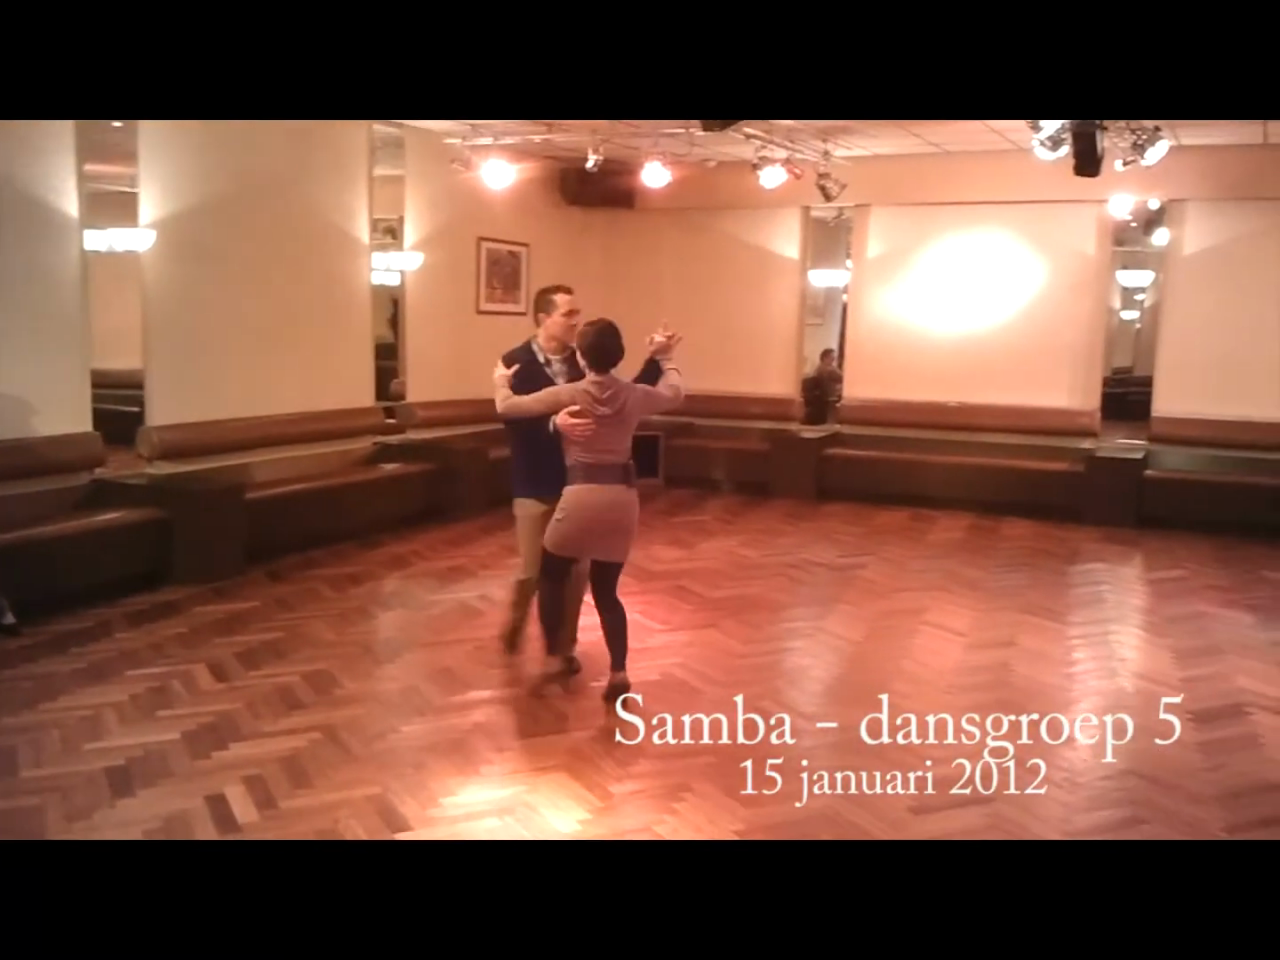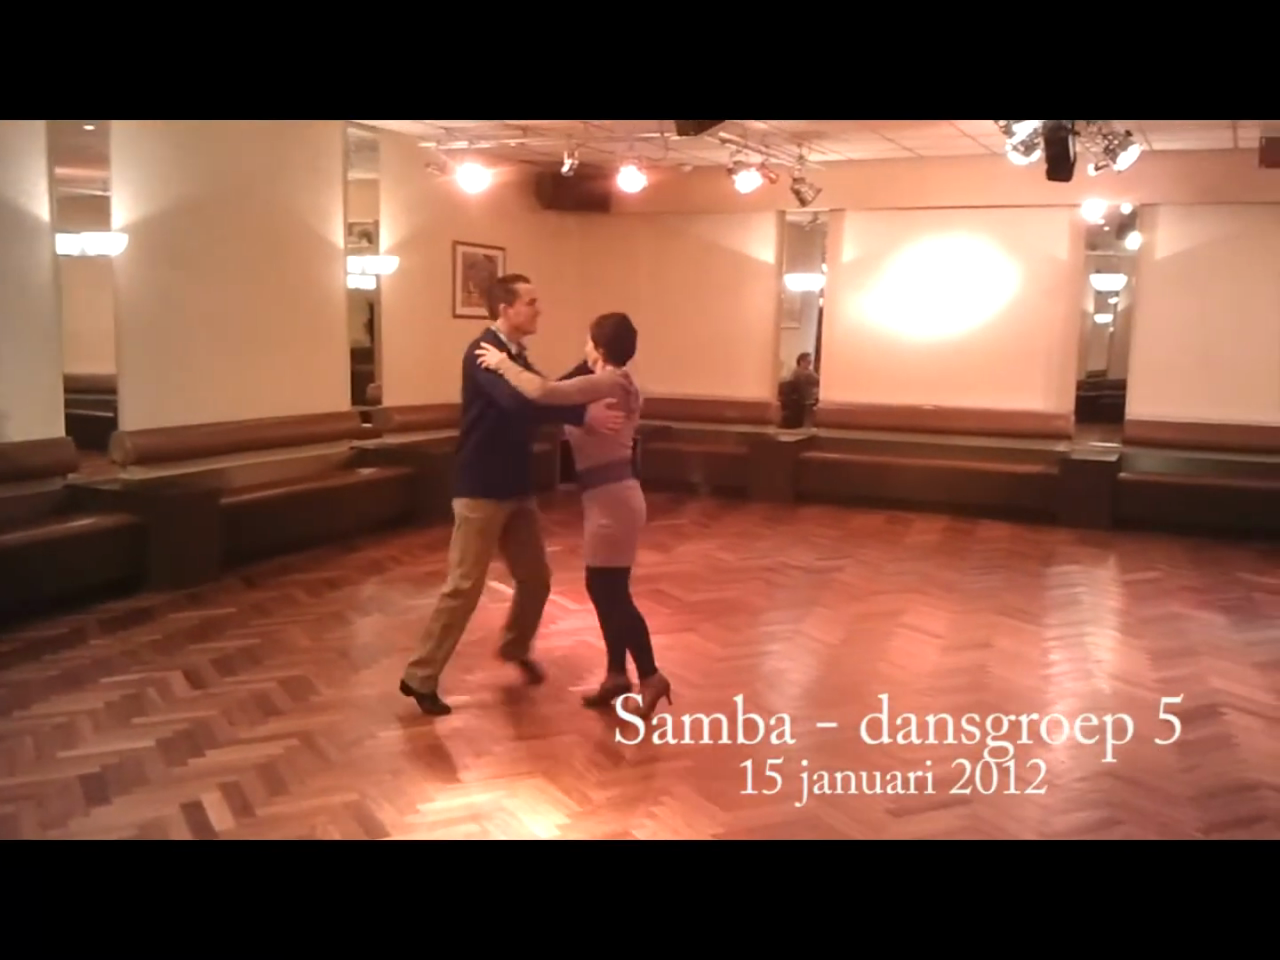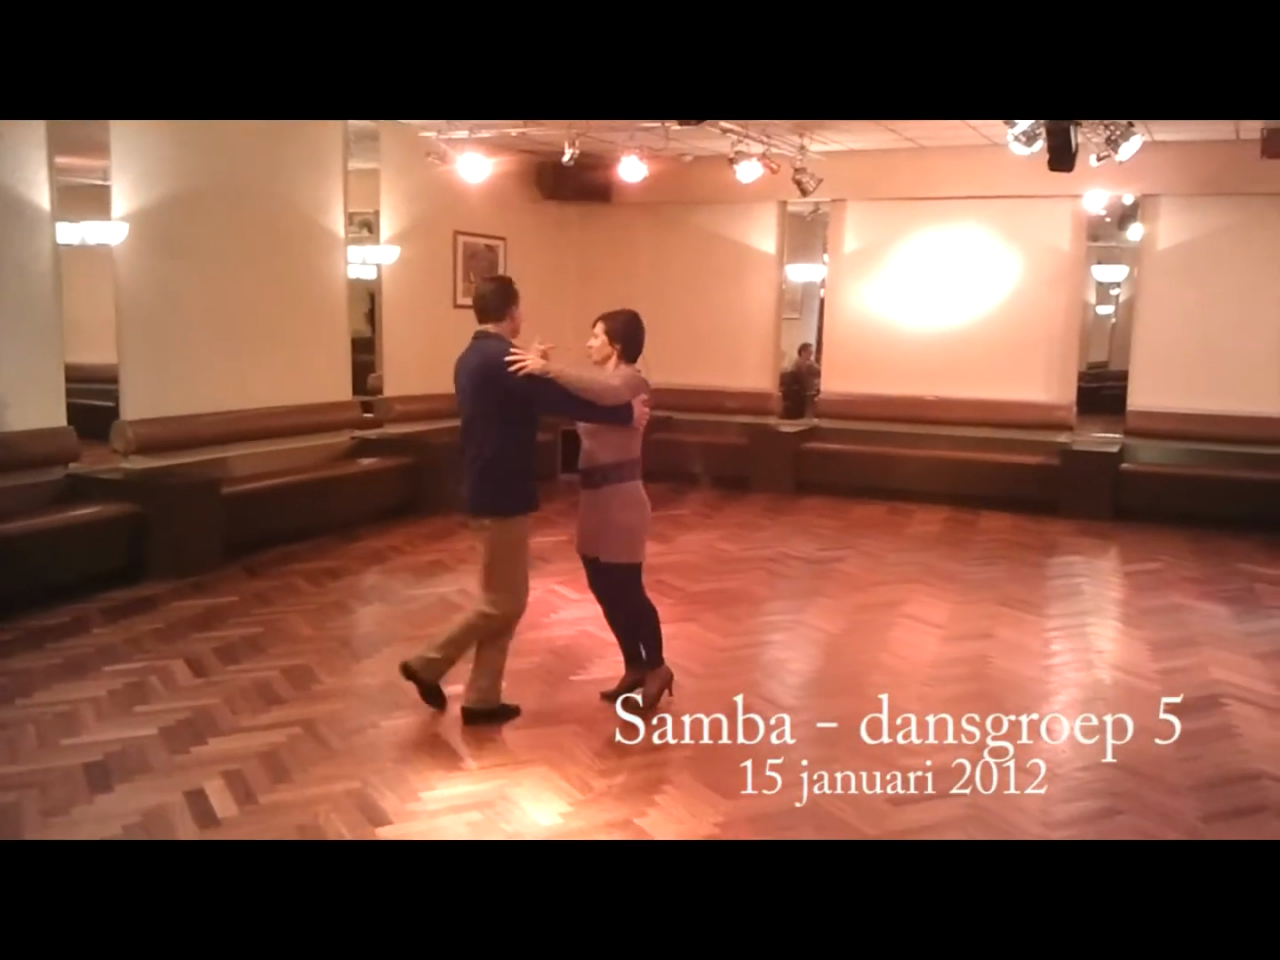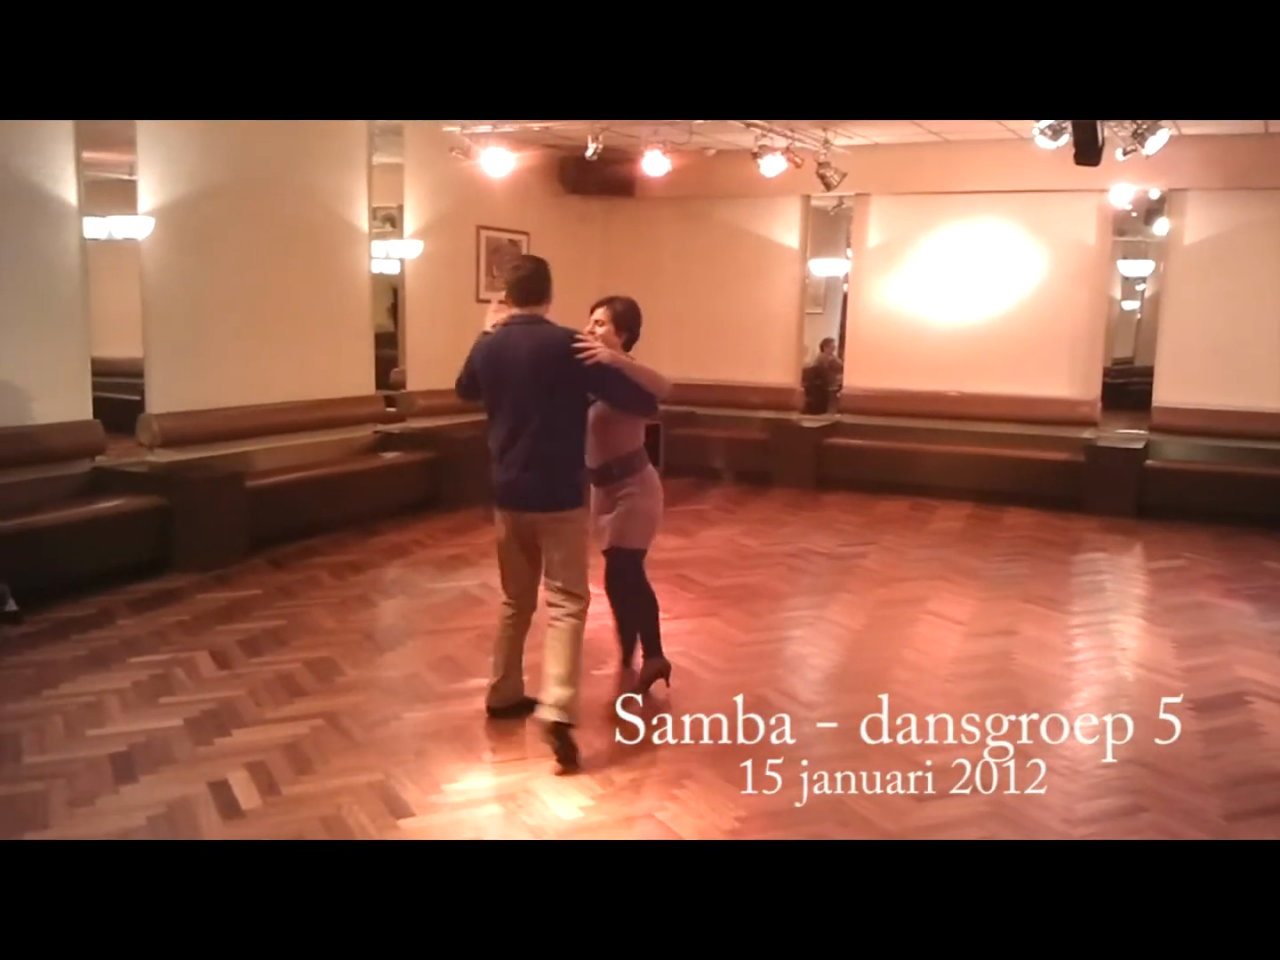
dt=0.3s
person 1, frame 1
left shoulder: (582, 364)
right shoulder: (515, 363)
right elbow: (514, 418)
left wrist: (655, 361)
right wrist: (552, 424)
right hip: (533, 487)
left knee: (576, 571)
right knee: (531, 573)
left ankle: (563, 645)
right ankle: (515, 629)
person 1, frame 2
left shoulder: (515, 353)
right elbow: (520, 402)
right wrist: (584, 415)
left hip: (517, 488)
right hip: (482, 490)
left knee: (536, 578)
right knee: (463, 586)
left ankle: (516, 647)
right ankle: (420, 676)
person 1, frame 3
left shoulder: (471, 358)
right shoulder: (502, 359)
right elbow: (561, 402)
right wrist: (628, 413)
left hip: (486, 494)
right hip: (503, 498)
left knee: (503, 599)
right knee: (500, 604)
left ankle: (482, 698)
right ankle: (428, 664)
person 1, frame 4
left shoulder: (489, 347)
right shoulder: (566, 344)
left elbow: (466, 389)
right elbow: (632, 397)
right wrist: (650, 404)
left hip: (508, 492)
right hip: (558, 494)
left knee: (516, 599)
right knee: (567, 601)
left ankle: (503, 694)
right ankle: (558, 713)
person 2, frame 1
left shoulder: (570, 395)
right shoulder: (636, 397)
left elbow: (507, 407)
right elbow: (675, 393)
left wrist: (503, 380)
right wrist: (665, 358)
left hip: (583, 497)
right hip: (623, 498)
left knee: (550, 579)
right knee: (606, 591)
left ankle: (555, 656)
right ankle: (618, 673)
person 2, frame 2
left shoulder: (598, 385)
right shoulder: (622, 385)
left elbow: (542, 391)
left wrist: (503, 364)
left hip: (606, 498)
right hip: (622, 494)
left knee: (611, 595)
right knee: (608, 593)
left ankle: (651, 677)
right ankle: (616, 676)
person 2, frame 3
left shoulder: (629, 382)
right shoulder: (603, 380)
left elbow: (605, 394)
right elbow: (572, 398)
left wrist: (551, 370)
right wrist: (548, 369)
left hip: (619, 497)
right hip: (595, 496)
left knee: (628, 590)
right knee: (604, 589)
left ankle: (657, 669)
right ankle: (636, 668)
person 2, frame 4
left shoulder: (626, 372)
left elbow: (662, 387)
left wrist: (616, 359)
left hip: (633, 488)
right hip: (603, 489)
left knee: (618, 579)
right knee: (629, 578)
left ankle: (627, 668)
right ankle: (654, 659)
